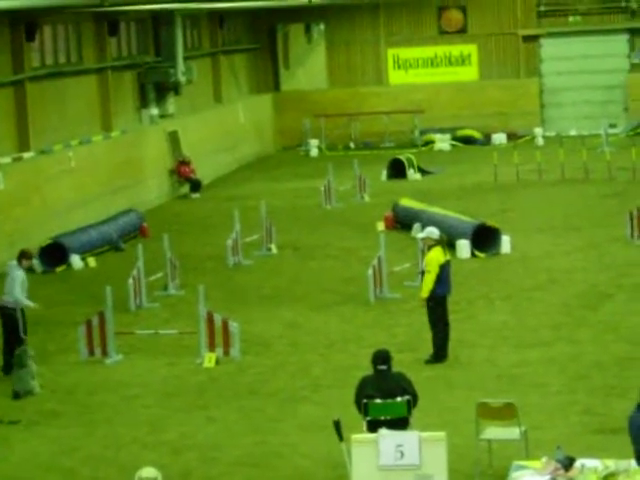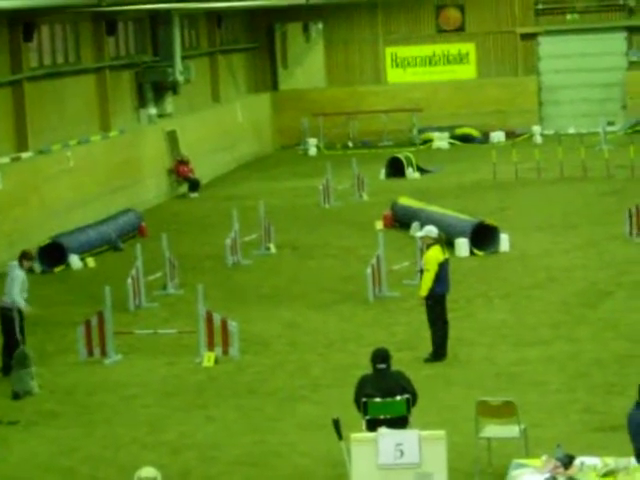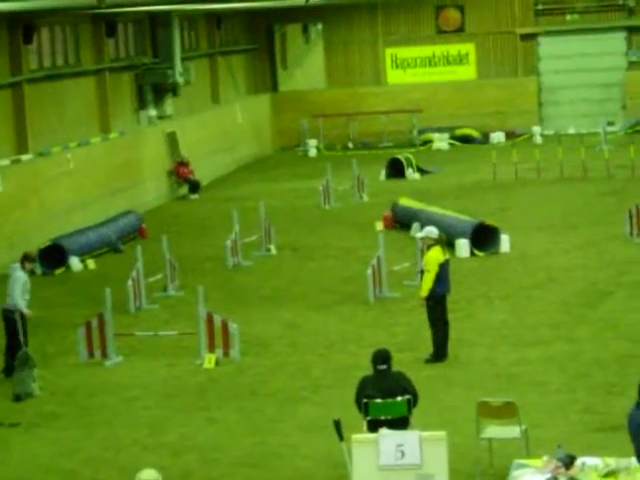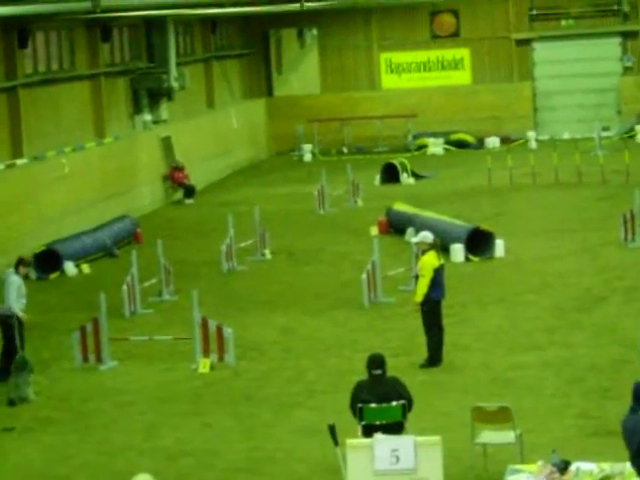
dt=0.2s
person 1, frame 1
left shoulder: (432, 256)
right shoulder: (442, 251)
left elbow: (430, 277)
left wrist: (424, 294)
left hip: (435, 294)
right hip: (443, 292)
left knee: (436, 324)
right knee: (443, 323)
left ankle: (438, 355)
right ankle: (442, 353)
person 1, frame 2
left shoulder: (431, 254)
right shoulder: (441, 249)
left elbow: (428, 275)
left wrist: (423, 293)
left hip: (434, 292)
right hip: (441, 290)
left knee: (435, 323)
right knee: (442, 321)
left ankle: (437, 354)
right ankle: (442, 351)
person 1, frame 3
left shoulder: (432, 255)
right shoulder: (442, 250)
left elbow: (429, 276)
left wrist: (423, 293)
left hip: (434, 293)
right hip: (442, 291)
left knee: (436, 324)
right knee: (442, 322)
left ankle: (438, 355)
right ankle: (442, 352)
person 1, frame 4
left shoulder: (426, 260)
right shoulder: (437, 255)
left elbow: (424, 281)
left wrist: (418, 299)
left hip: (429, 298)
right hip: (437, 296)
left knee: (430, 329)
right knee: (437, 327)
left ankle: (433, 359)
right ankle: (437, 357)
person 2, frame 1
left shoulder: (13, 269)
right shoulder: (18, 273)
right elbow: (16, 293)
right wrist: (28, 303)
right hip: (14, 308)
right knee: (20, 339)
person 2, frame 2
left shoulder: (16, 270)
right shoulder: (19, 274)
right elbow: (14, 294)
right wrist: (23, 306)
right hip: (12, 309)
right knee: (18, 341)
person 2, frame 3
left shoulder: (19, 272)
right shoulder: (20, 275)
right elbow: (16, 296)
right wrist: (24, 309)
left hip: (9, 310)
right hip: (15, 312)
left knee: (11, 342)
right knee: (21, 343)
left ankle: (9, 369)
person 2, frame 4
left shoulder: (15, 278)
right shoulder: (14, 280)
right elbow: (10, 300)
left wrist: (18, 313)
right wrist: (19, 313)
right hip: (12, 317)
right knee: (17, 348)
